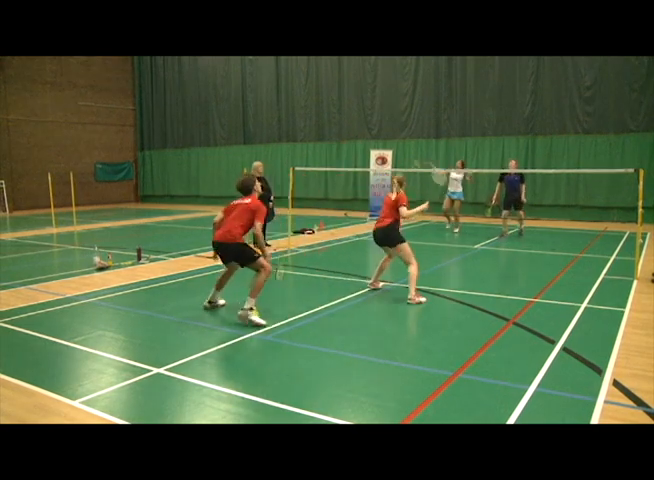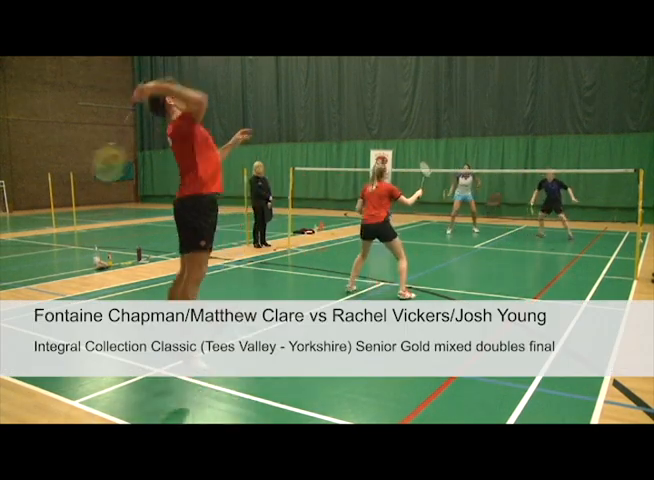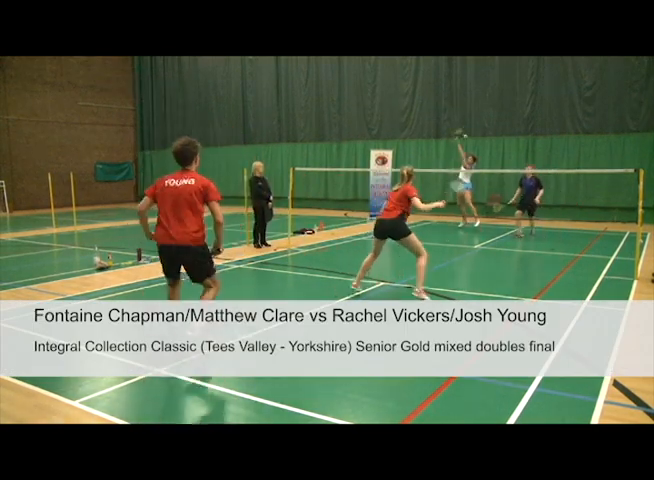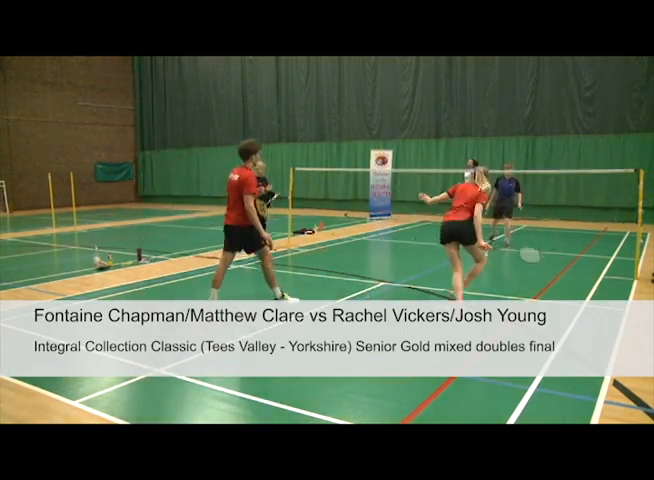
dt=1s
person 1, frame 1
left shoulder: (235, 203)
right shoulder: (259, 206)
left elbow: (216, 221)
right elbow: (257, 231)
left wrist: (217, 244)
right wrist: (265, 253)
left hip: (219, 241)
right hip: (232, 241)
left knee: (232, 267)
right knee: (265, 269)
left ankle: (212, 300)
right ankle: (247, 310)
person 1, frame 2
left shoulder: (186, 128)
right shoulder: (182, 125)
left elbow: (210, 162)
right elbow: (201, 100)
left wrist: (232, 144)
right wrist: (158, 86)
left hip: (196, 203)
right hip: (198, 203)
left knee: (188, 276)
right knee: (194, 278)
person 1, frame 3
left shoulder: (162, 183)
right shoulder: (206, 184)
left elbow: (141, 209)
right elbow: (219, 219)
left wrist: (147, 232)
right wrist: (219, 244)
left hip: (165, 245)
right hip: (193, 244)
left knee: (174, 285)
right knee: (212, 286)
person 1, frame 4
left shoulder: (234, 173)
right shoulder: (249, 177)
right elbow: (248, 206)
left wrist: (255, 191)
right wrist: (262, 231)
left hip: (230, 224)
right hip: (244, 225)
left knee: (225, 262)
right knee: (267, 258)
left ankle: (212, 301)
right ankle: (279, 296)
person 2, frame 1
left shoulder: (389, 196)
right shoulder: (401, 196)
right elbow: (404, 215)
right wrist: (421, 208)
left hip: (377, 232)
right hip: (389, 231)
left knee: (390, 255)
right knee: (412, 263)
left ankle: (374, 282)
right ankle: (412, 295)
person 2, frame 2
left shoulder: (366, 188)
right shoulder: (389, 187)
left elbow: (358, 209)
right elbow: (407, 202)
right wrist: (417, 194)
left hip: (366, 226)
right hip: (382, 226)
left knee: (363, 255)
right knee: (401, 257)
left ankle: (351, 284)
right ankle: (403, 291)
person 2, frame 3
left shoulder: (395, 190)
right shoulder: (410, 189)
right elbow: (420, 207)
right wrist: (436, 204)
left hip: (380, 223)
right hip: (396, 224)
left knee: (374, 254)
right knee: (422, 254)
left ankle: (357, 283)
right ankle: (419, 290)
person 2, frame 4
left shoulder: (460, 186)
right shoulder: (483, 193)
left elbow: (439, 199)
right elbow: (477, 215)
left wrist: (428, 200)
right wrist: (480, 240)
left hip: (446, 226)
right hip: (463, 226)
left knee: (457, 269)
right knee: (481, 260)
right ankle: (460, 289)
